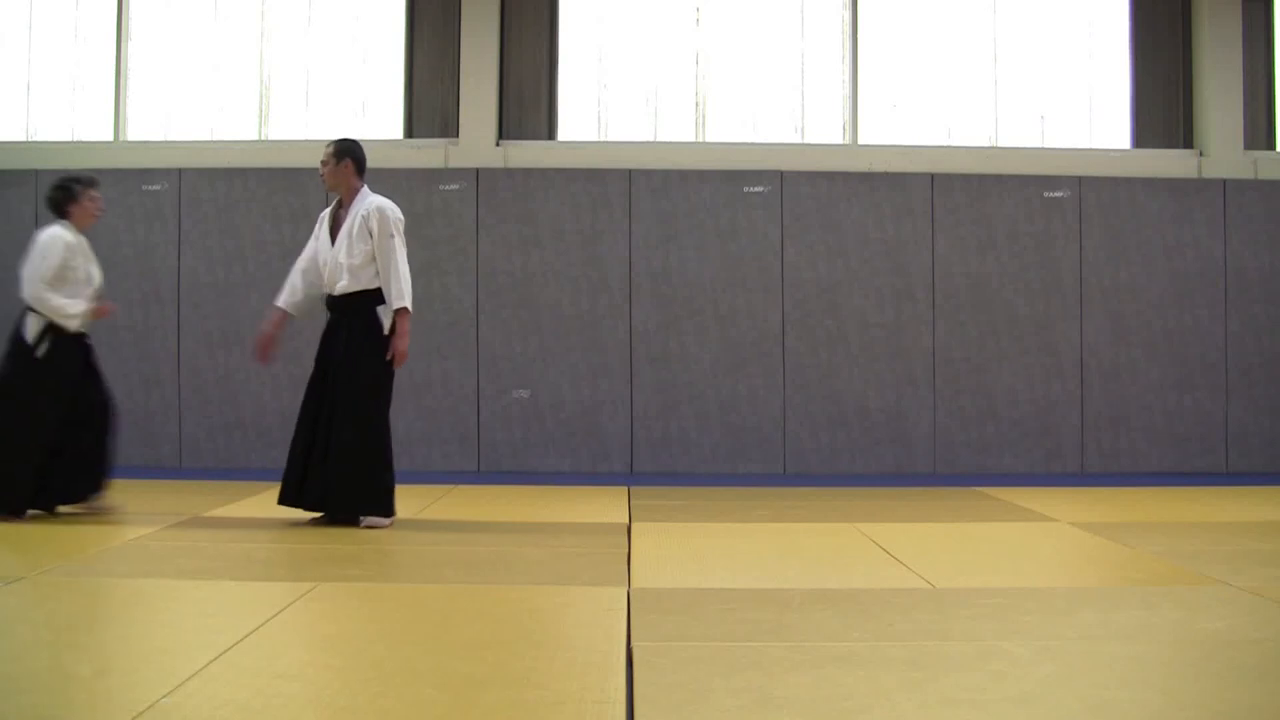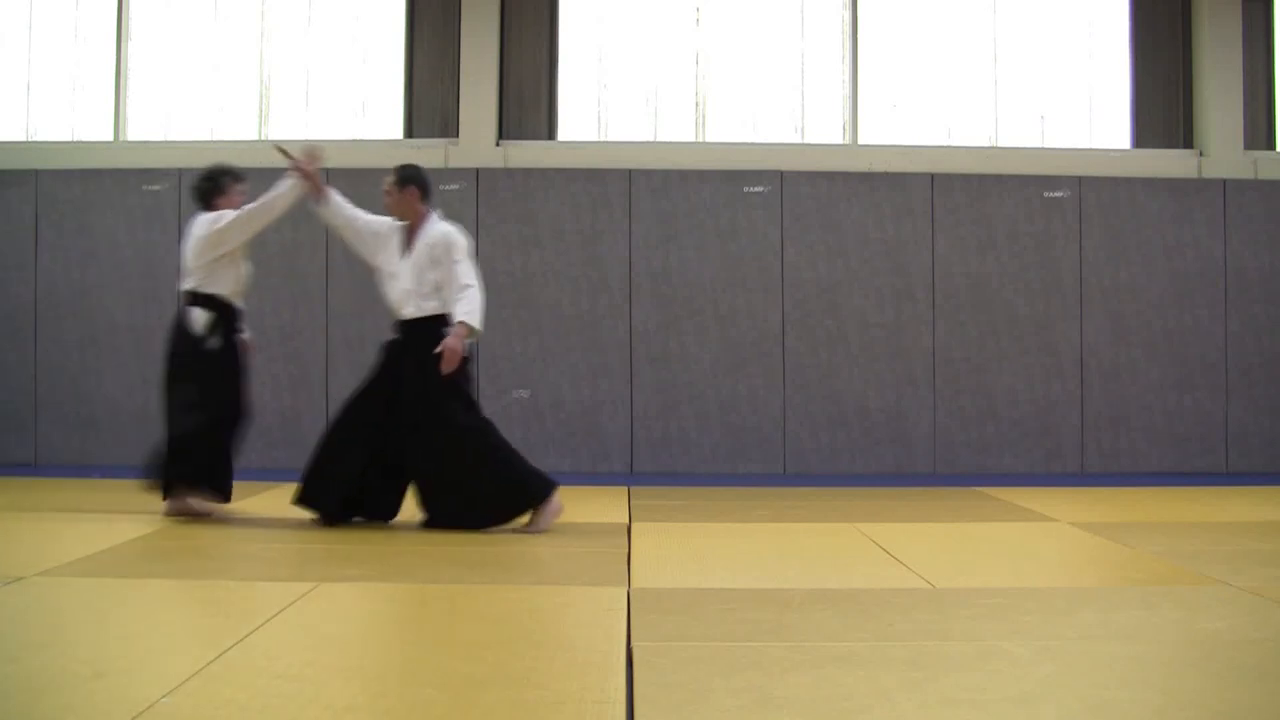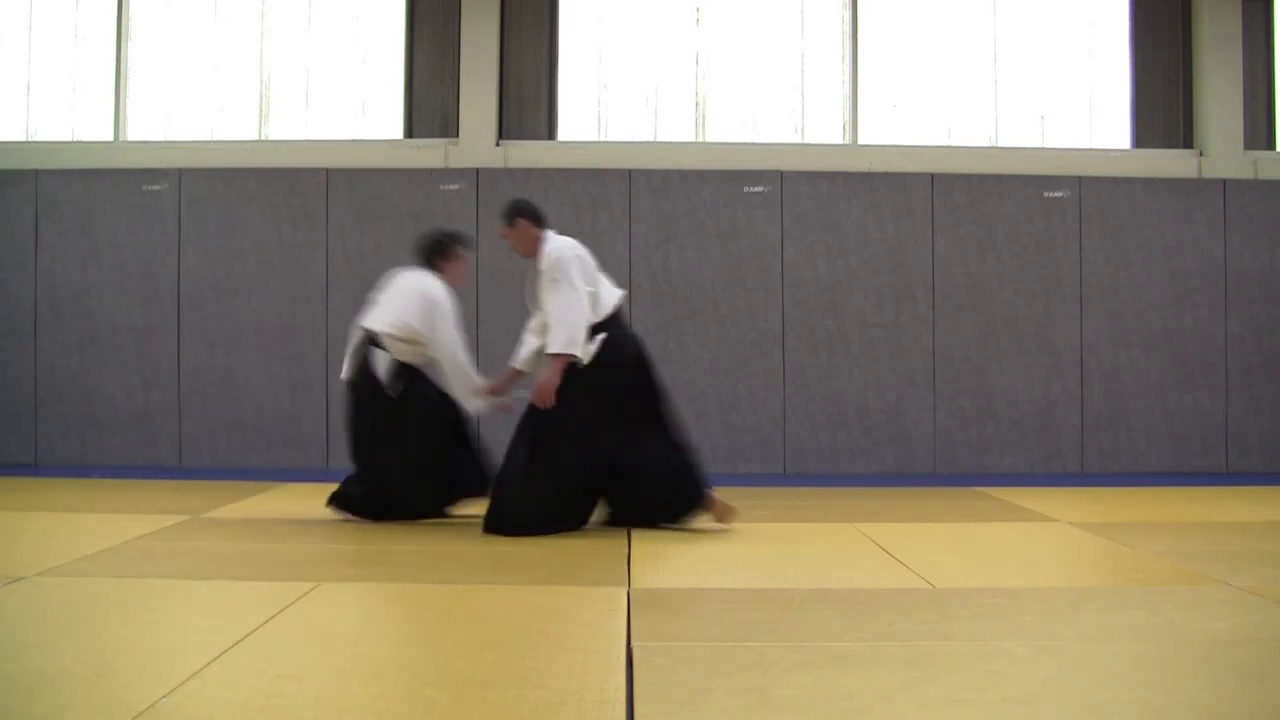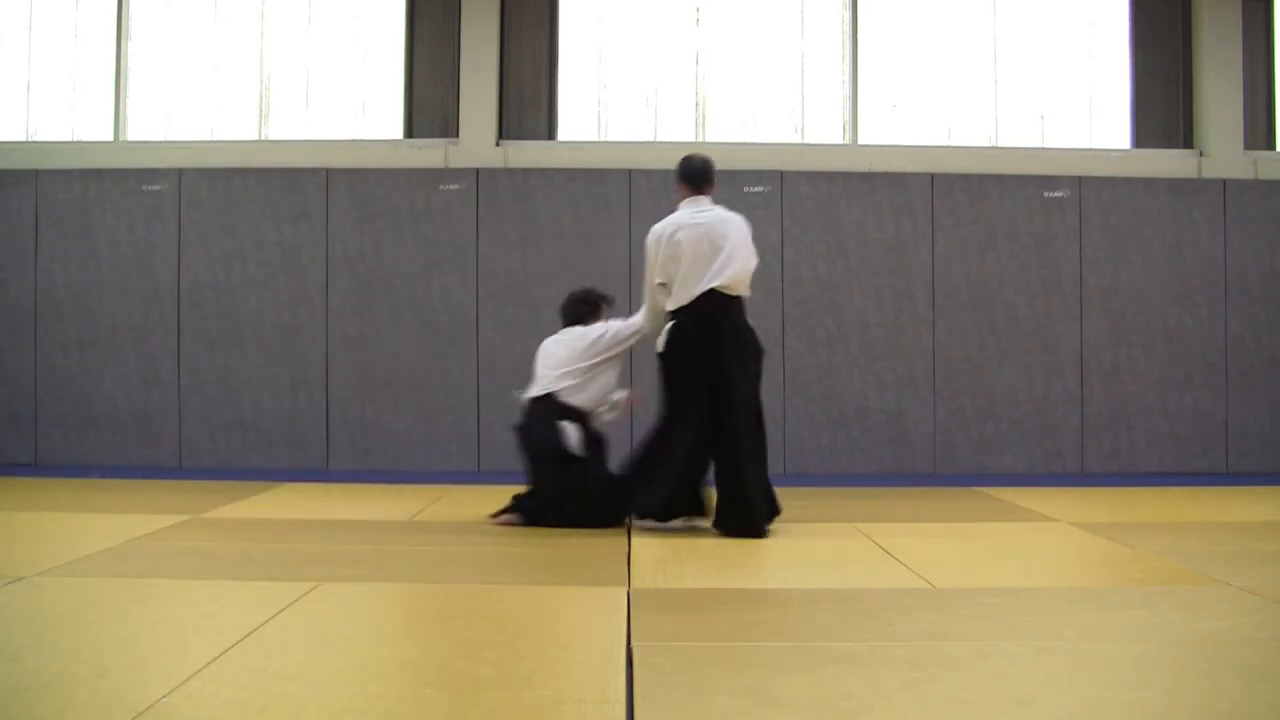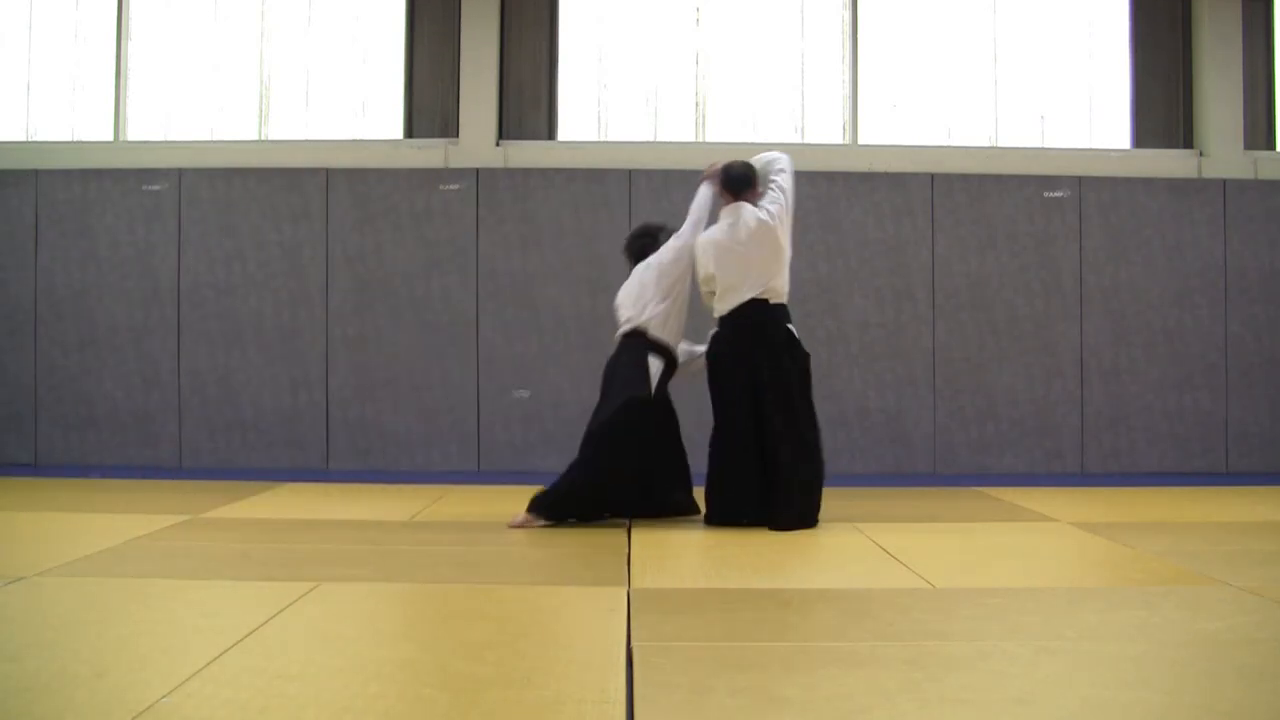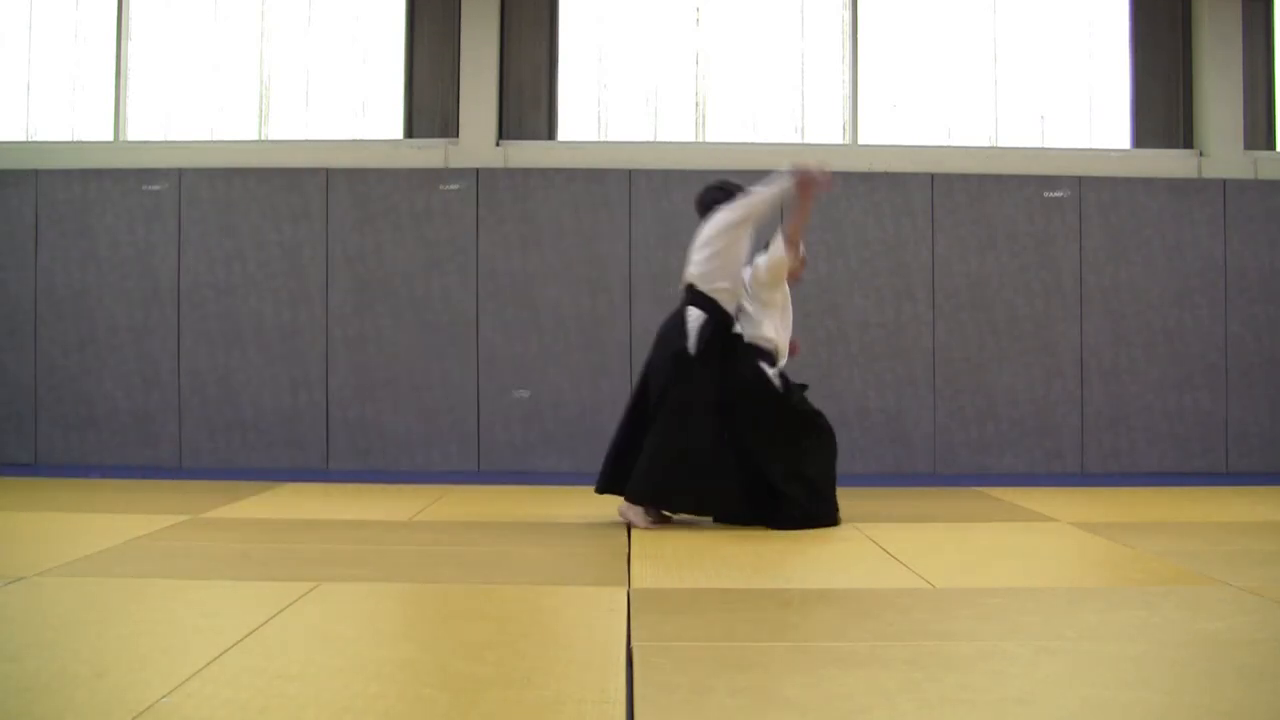
dt=0.5s
person 1, frame 1
left shoulder: (380, 210)
right shoulder: (329, 218)
left elbow: (396, 271)
right elbow: (305, 271)
left wrist: (402, 330)
right wrist: (274, 323)
left hip: (370, 318)
right hip: (341, 321)
left knee: (364, 413)
right knee: (327, 412)
left ankle: (375, 505)
right ankle: (340, 505)
person 1, frame 2
left shoulder: (445, 236)
right shoulder: (391, 232)
left elbow: (466, 290)
right elbow: (349, 219)
left wrist: (457, 336)
right wrist: (316, 186)
left hip: (439, 345)
right hip: (409, 344)
left knee: (458, 426)
right knee: (369, 419)
left ankle: (535, 495)
right ankle: (338, 504)
person 1, frame 3
left shoulder: (556, 255)
right shoulder: (548, 260)
left elbow: (570, 315)
right elbow: (542, 323)
left wrist: (554, 368)
right wrist: (511, 373)
left hip: (604, 350)
right hip: (616, 348)
left knee: (551, 426)
right knee: (637, 429)
left ankle: (531, 513)
right ankle: (695, 497)
person 1, frame 4
left shoulder: (662, 231)
right shoulder: (736, 224)
left elbow: (655, 295)
left wrist: (671, 318)
left hip: (687, 329)
right hip: (731, 325)
left knee: (685, 421)
right knee: (739, 421)
left ankle: (663, 501)
right ankle: (742, 514)
person 1, frame 5
left shoulder: (707, 242)
right shoulder: (772, 218)
left elbow: (710, 296)
right elbow: (780, 163)
right wrist: (749, 174)
left hip: (730, 336)
right hip: (772, 330)
left knee: (734, 426)
right knee: (786, 424)
left ankle: (734, 509)
right ankle: (790, 510)
person 1, frame 6
left shoulder: (761, 282)
right shoulder: (765, 273)
right elbow: (788, 243)
left wrist: (779, 345)
right wrist: (804, 195)
left hip: (744, 374)
right hip: (754, 376)
left knee: (760, 443)
right knee: (810, 436)
right ankle: (802, 510)
person 2, frame 1
left shoulder: (79, 244)
right shoulder: (54, 240)
right elbow: (36, 292)
right wrist: (83, 312)
left hip: (68, 341)
right hip: (42, 341)
left knee: (93, 412)
left ankle: (80, 490)
person 2, frame 2
left shoulder: (215, 228)
right shoulder: (217, 224)
right elbow: (263, 209)
left wrist: (237, 334)
right wrist: (296, 176)
left hip: (207, 327)
right hip: (206, 330)
left knee: (207, 410)
right knee: (213, 410)
left ankle: (180, 494)
right ankle: (185, 487)
person 2, frame 3
left shoulder: (402, 279)
right shoulder: (436, 295)
left elbow: (363, 323)
right elbow: (450, 355)
left wrist: (353, 370)
right wrist: (480, 395)
left hip: (382, 366)
right hip: (386, 372)
left knee: (442, 419)
right knee: (392, 450)
person 2, frame 4
left shoulder: (549, 345)
right shoulder: (597, 337)
right elbow: (642, 321)
left wrist: (618, 401)
left hip: (538, 425)
right hip: (557, 431)
right knee: (604, 507)
right ankle: (528, 511)
person 2, frame 5
left shoulder: (630, 290)
right shoulder: (661, 264)
right elbow: (692, 226)
left wrist: (705, 352)
right wrist: (708, 185)
left hip: (629, 368)
right hip: (640, 372)
left knee: (656, 448)
right knee: (610, 450)
right ankle: (546, 508)
person 2, frame 6
left shoulder: (725, 240)
right shoulder: (721, 226)
right elbow: (756, 202)
right wrist: (793, 180)
left hip: (700, 338)
right hip: (690, 338)
right knee: (679, 423)
right ankle: (641, 500)
